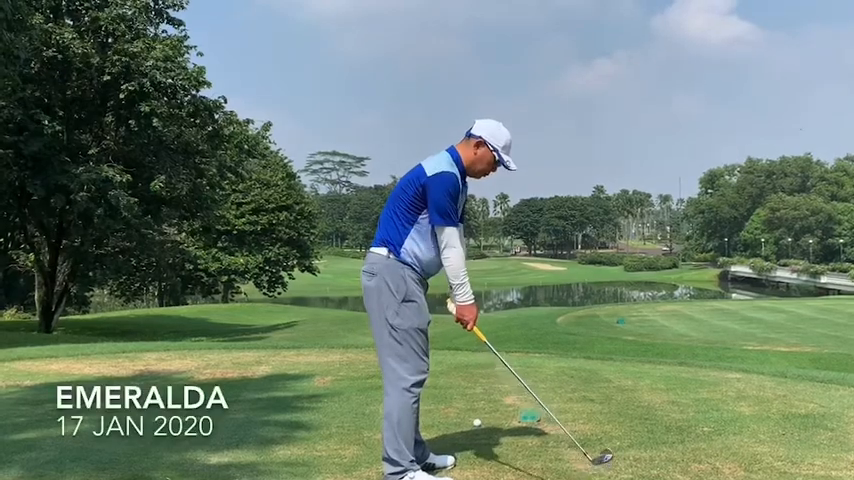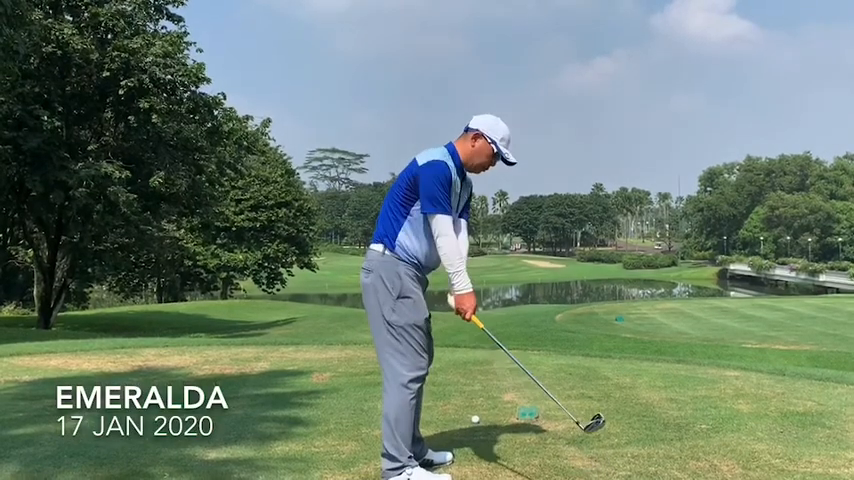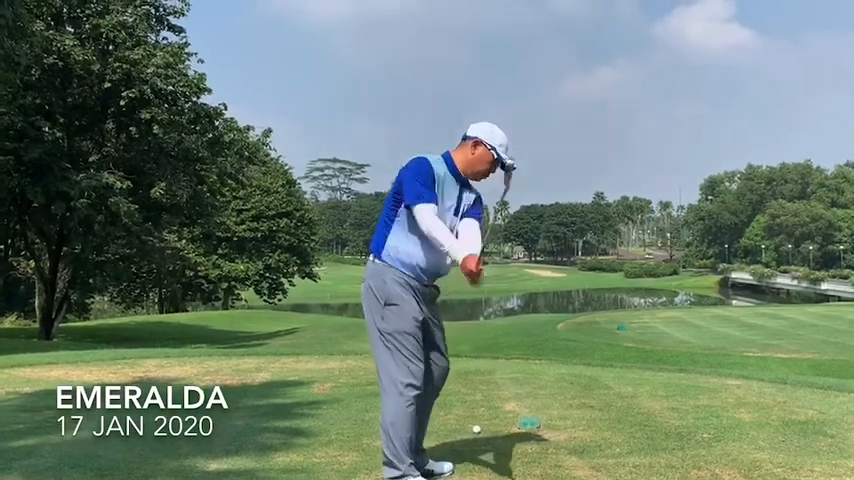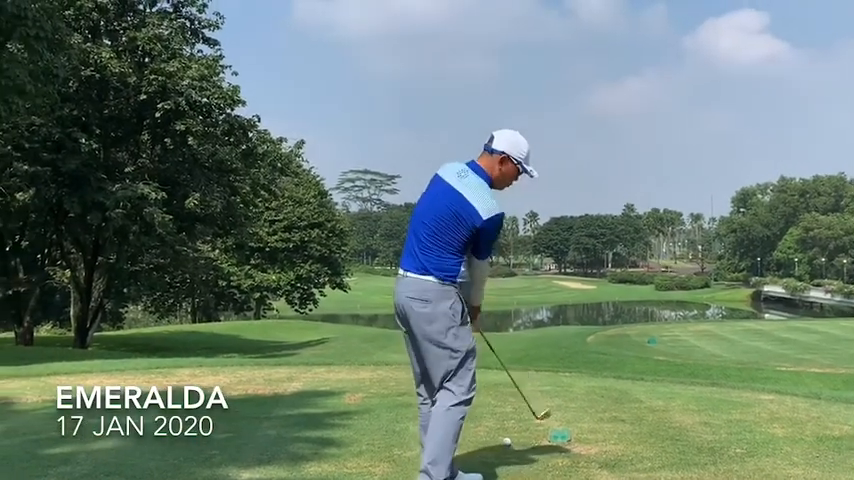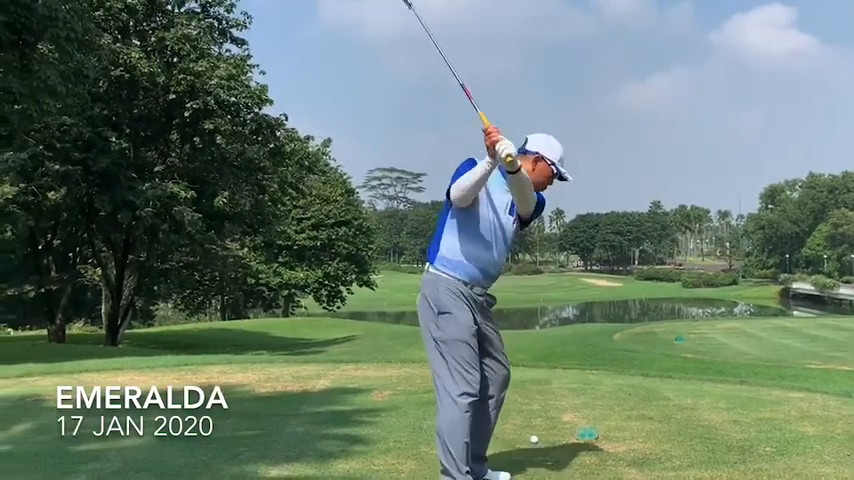
dt=1s
person 1, frame 1
left shoulder: (454, 178)
right shoulder: (443, 176)
left elbow: (454, 242)
right elbow: (449, 245)
left wrist: (457, 294)
right wrist: (466, 299)
left hip: (402, 274)
right hip: (392, 274)
left knee: (409, 370)
right knee: (406, 372)
person 1, frame 2
left shoulder: (462, 182)
right shoulder: (435, 166)
left elbow: (460, 235)
right elbow: (443, 233)
left wrist: (459, 287)
right wrist: (463, 288)
left hip: (408, 272)
right hip: (391, 270)
left knee: (417, 362)
right knee: (405, 368)
left ankle: (412, 450)
person 1, frame 3
left shoulder: (471, 196)
right shoulder: (424, 167)
left elbow: (471, 232)
right elbow: (427, 220)
left wrist: (472, 255)
right wrist: (459, 256)
left hip: (421, 287)
right hip: (390, 282)
left knee: (434, 371)
right knee: (404, 378)
person 1, frame 4
left shoulder: (448, 172)
right shoulder: (488, 211)
right elbow: (478, 267)
left wrist: (464, 299)
right wrist: (474, 305)
left hip: (408, 289)
right hip: (435, 297)
left knee: (432, 389)
right knee: (456, 390)
person 1, frame 5
left shoulder: (521, 187)
right shoulder: (475, 168)
left elbow: (522, 207)
right elbow: (458, 196)
left wrist: (507, 158)
right wrist: (491, 163)
left hip: (476, 296)
right hip: (445, 289)
left knee: (495, 379)
right knee: (460, 388)
